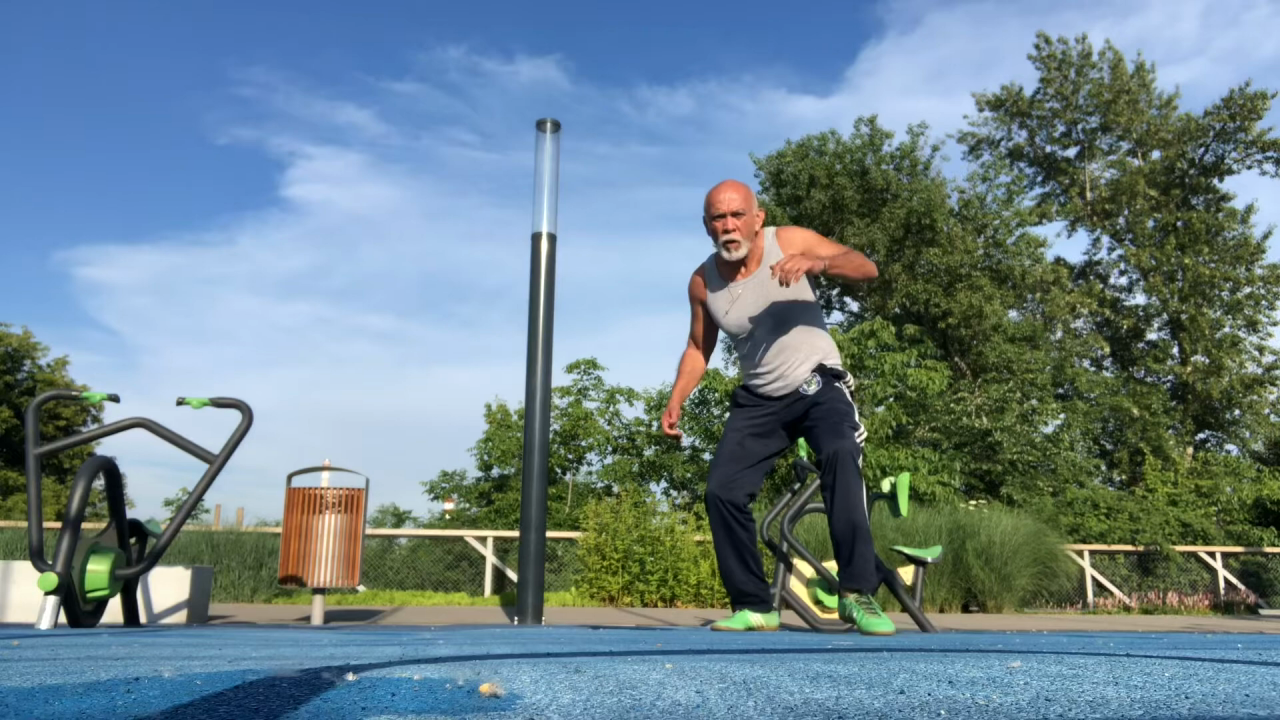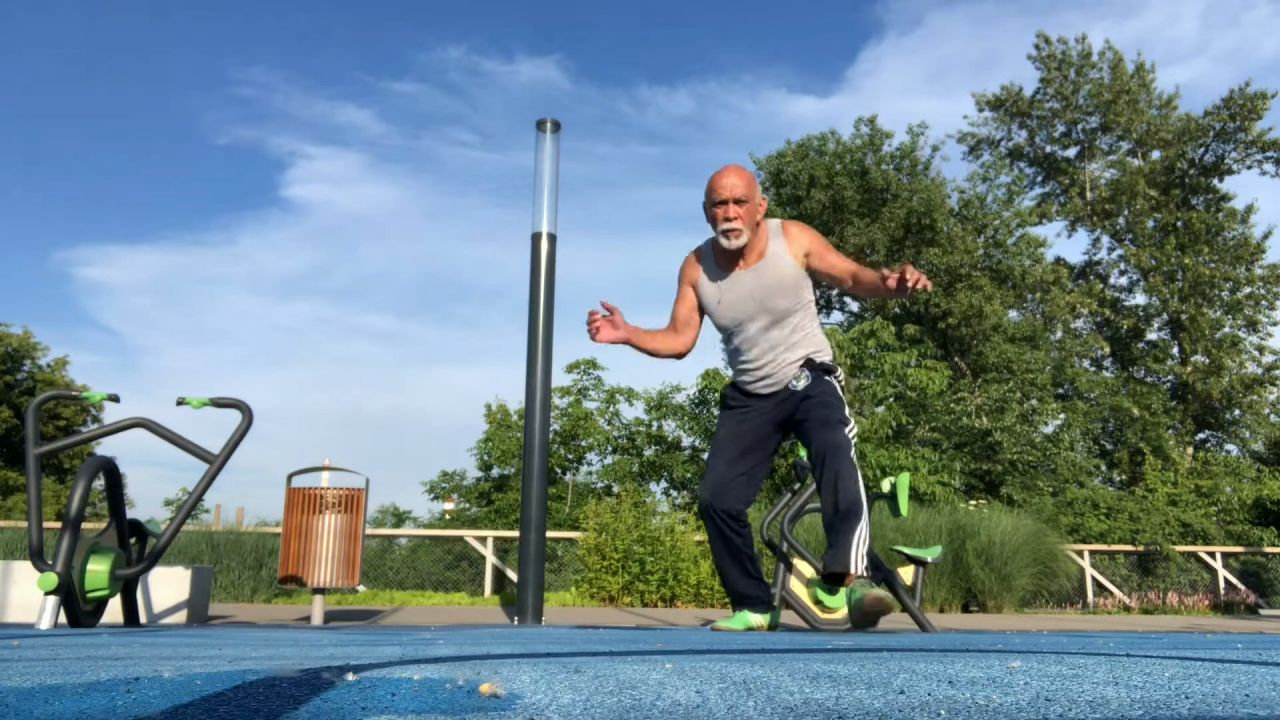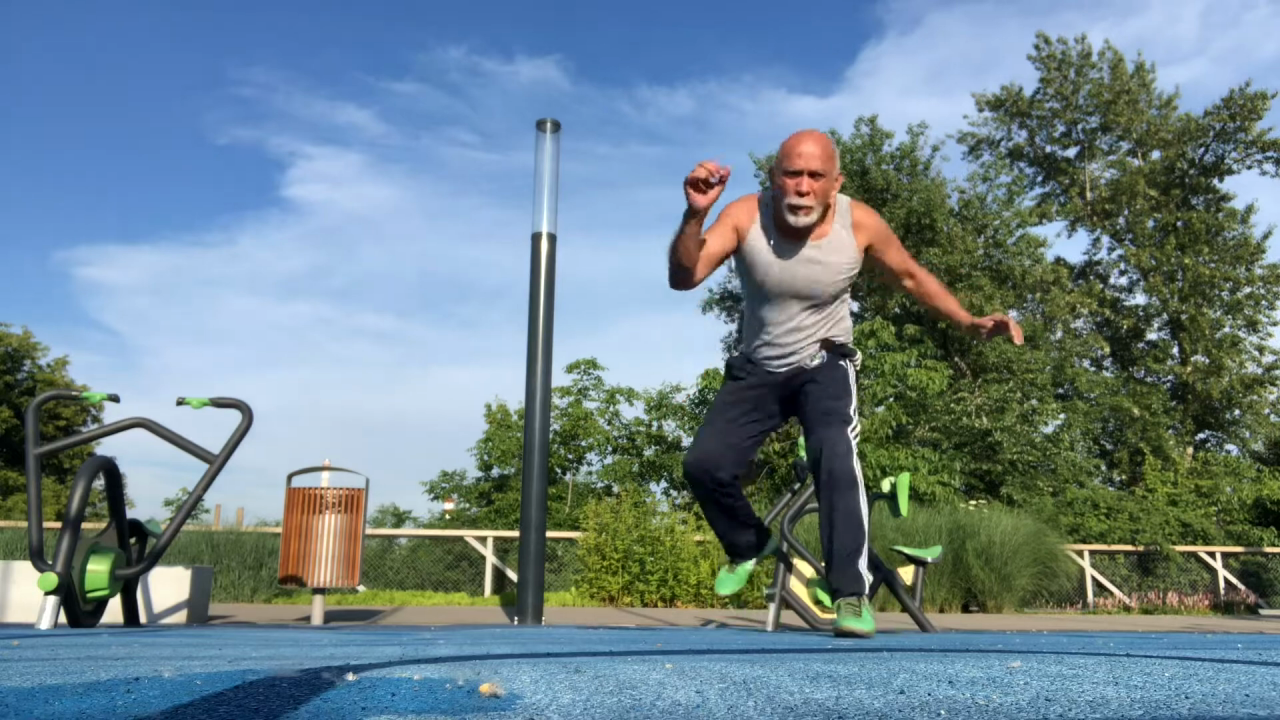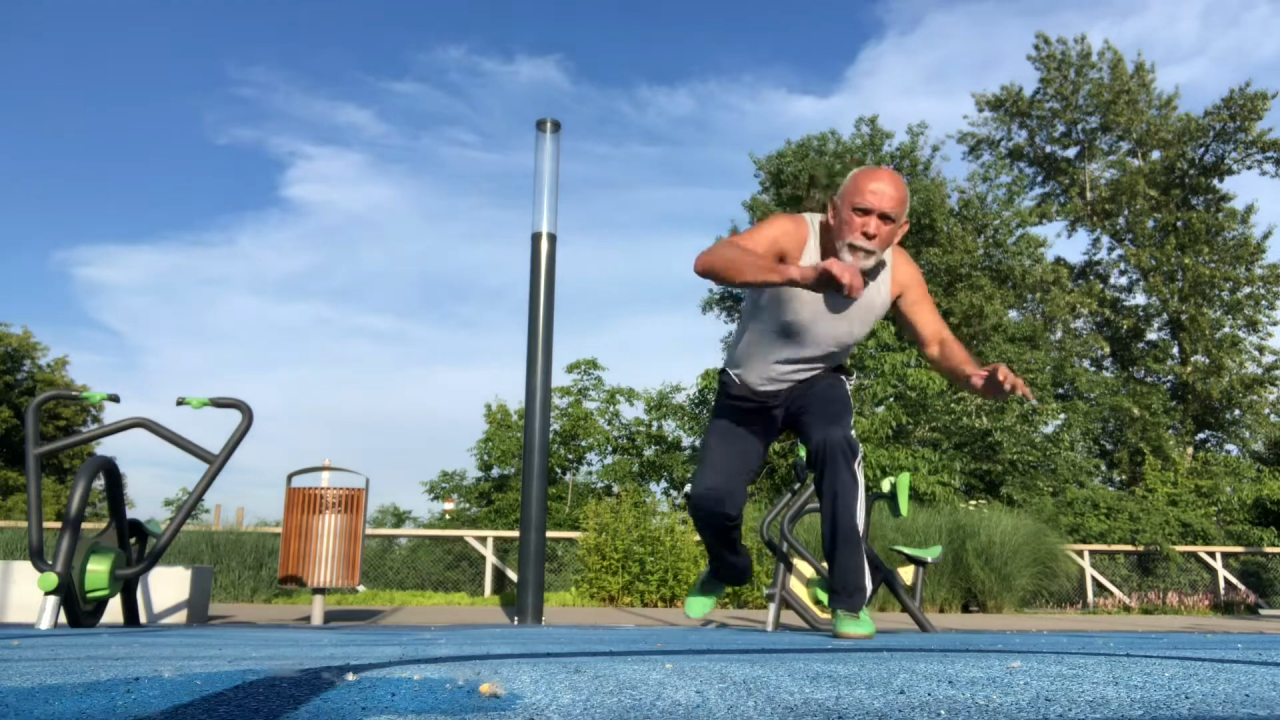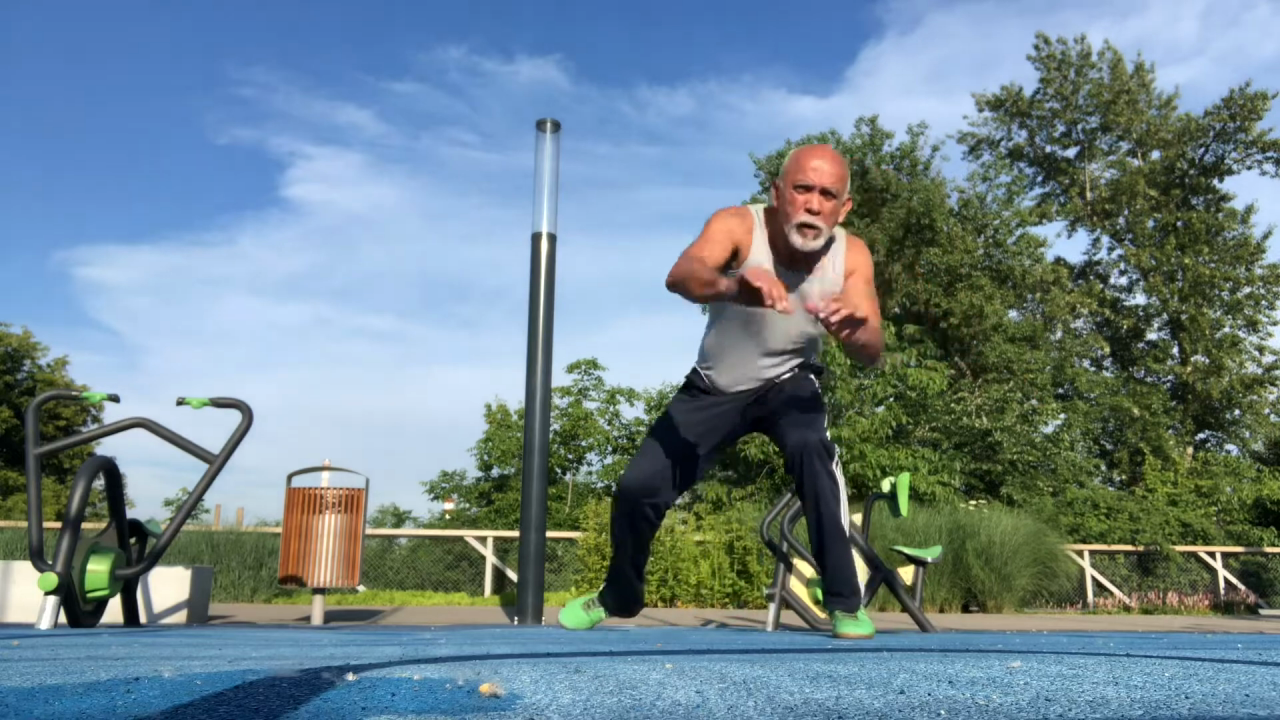
dt=0.3s
person 1, frame 1
left shoulder: (791, 242)
right shoulder: (703, 280)
left elbow: (865, 268)
right elbow: (699, 346)
left wrist: (813, 263)
right wrist: (675, 405)
left hip: (822, 386)
right hip: (762, 401)
left knee: (842, 463)
right knee: (722, 493)
left ankle: (857, 596)
right ankle: (754, 605)
person 1, frame 2
left shoulder: (794, 238)
right shoulder: (696, 266)
left elbow: (855, 280)
right elbow: (678, 340)
left wrist: (891, 280)
right wrist: (626, 335)
left hip: (811, 383)
right hip: (751, 399)
left knee: (834, 449)
right knee: (716, 499)
left ankle: (848, 577)
right ankle: (753, 605)
person 1, frame 3
left shoulder: (859, 221)
right shoulder: (745, 212)
left elbow: (911, 276)
right elbow: (682, 278)
left wrist: (972, 322)
right wrist: (696, 213)
left hip: (821, 365)
right hip: (754, 372)
left knee: (832, 450)
right knee: (702, 465)
left ankle: (849, 596)
right ankle: (747, 543)
person 1, frame 4
left shoulder: (898, 270)
right shoulder: (791, 233)
left elbow: (938, 343)
right elbow: (708, 262)
left wrist: (978, 378)
right wrist: (804, 275)
left hip: (816, 385)
right hip: (744, 394)
left knee: (835, 449)
right knee: (710, 497)
left ankle: (849, 603)
right ankle: (728, 568)
person 1, frame 5
left shoulder: (851, 255)
right shoulder: (738, 225)
left elbow: (867, 345)
right elbow: (681, 276)
left wrist: (858, 328)
right wrist: (740, 287)
left hip: (787, 383)
right hip: (712, 389)
left knee: (813, 453)
right knee: (639, 489)
left ankle: (844, 605)
right ankle: (619, 598)
